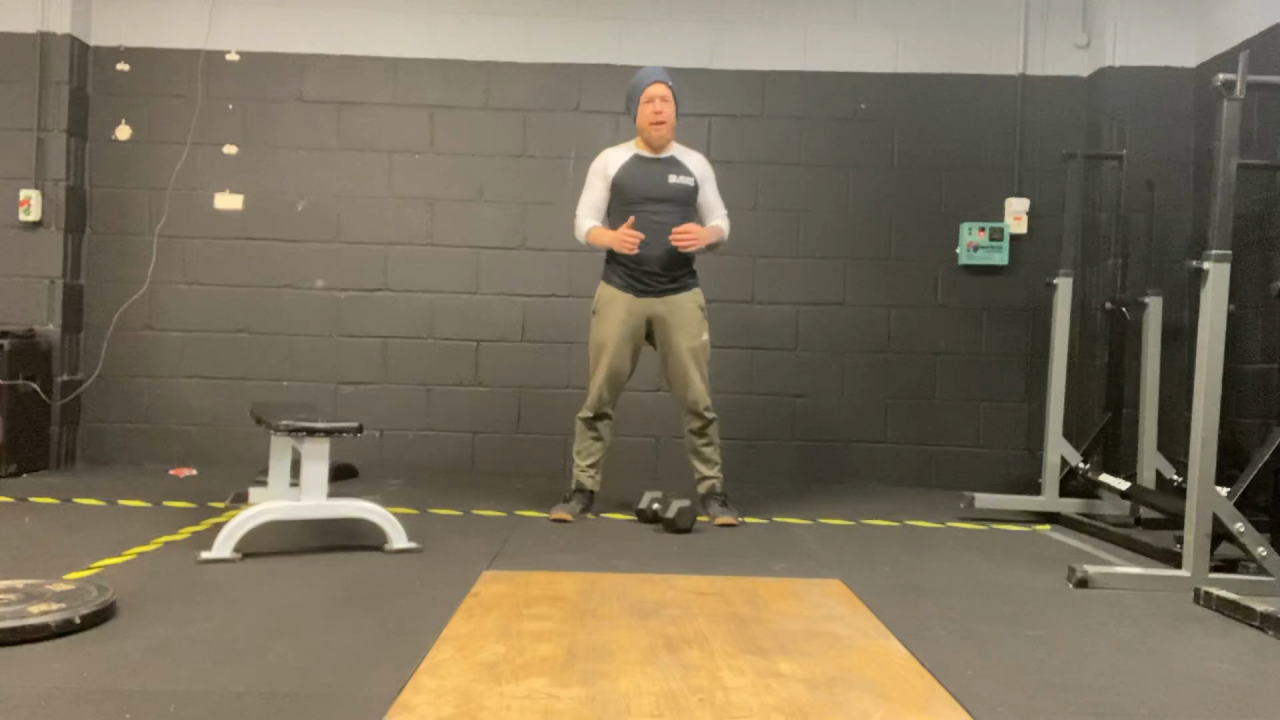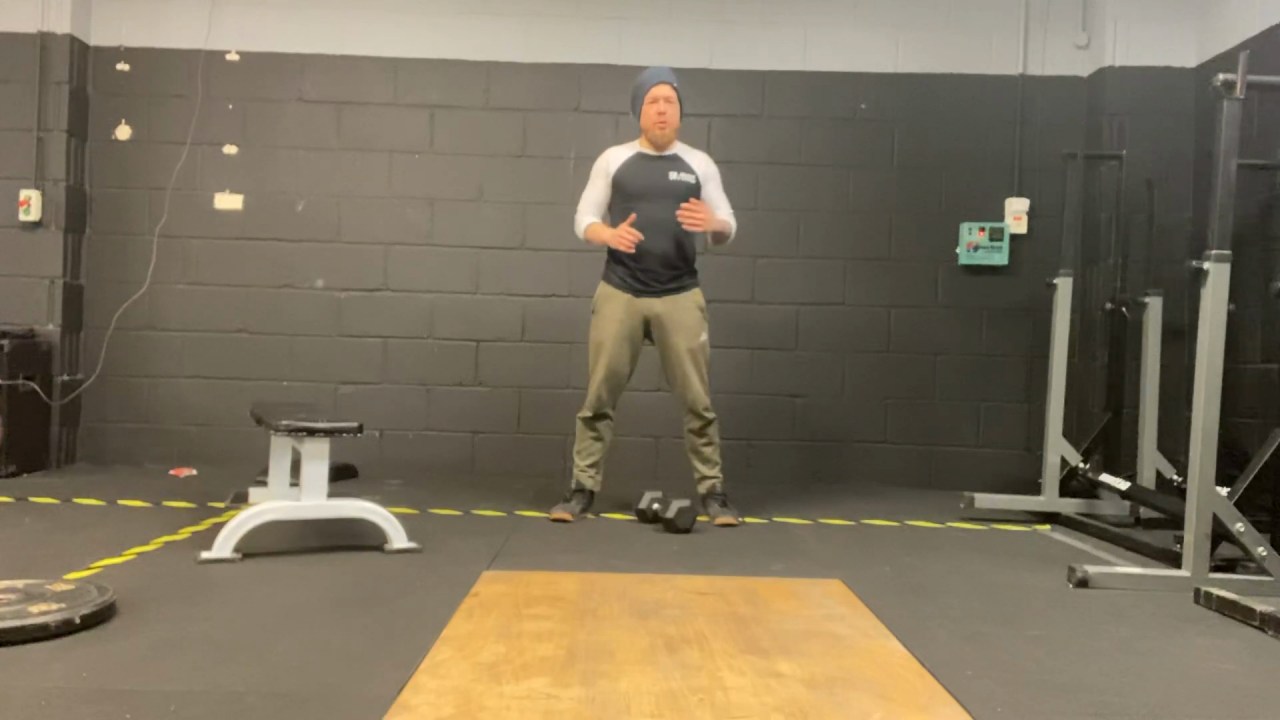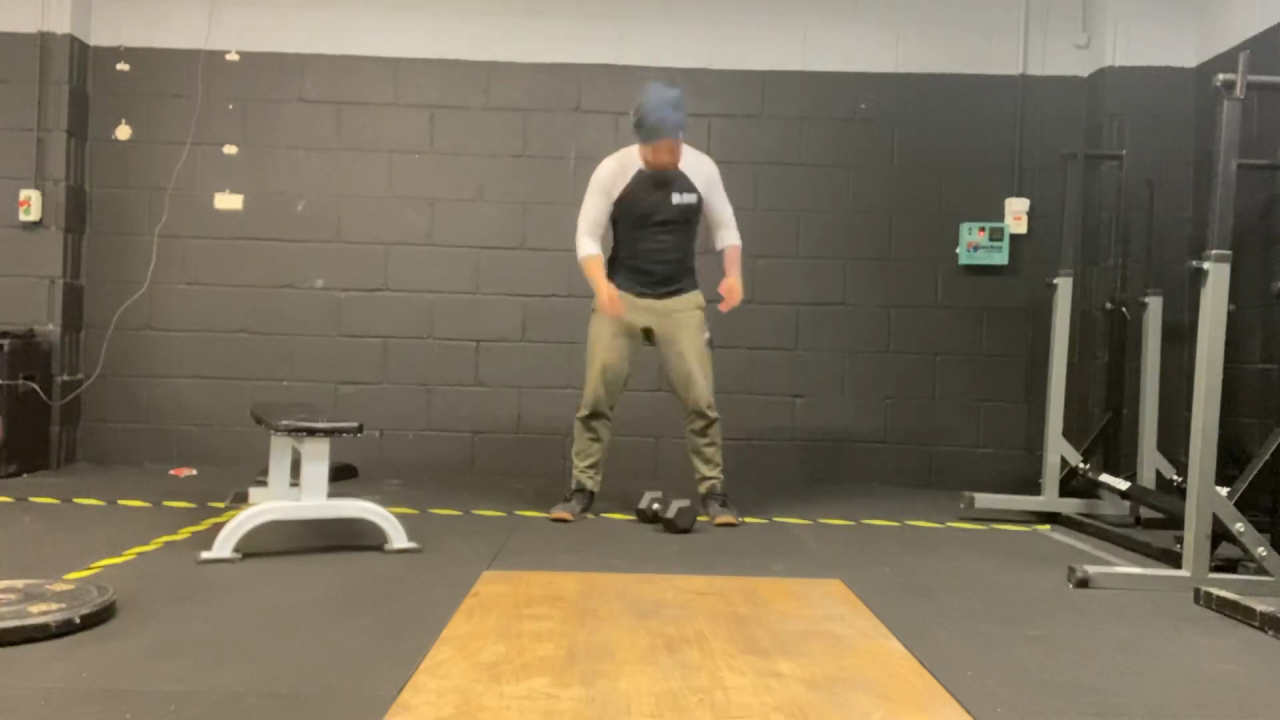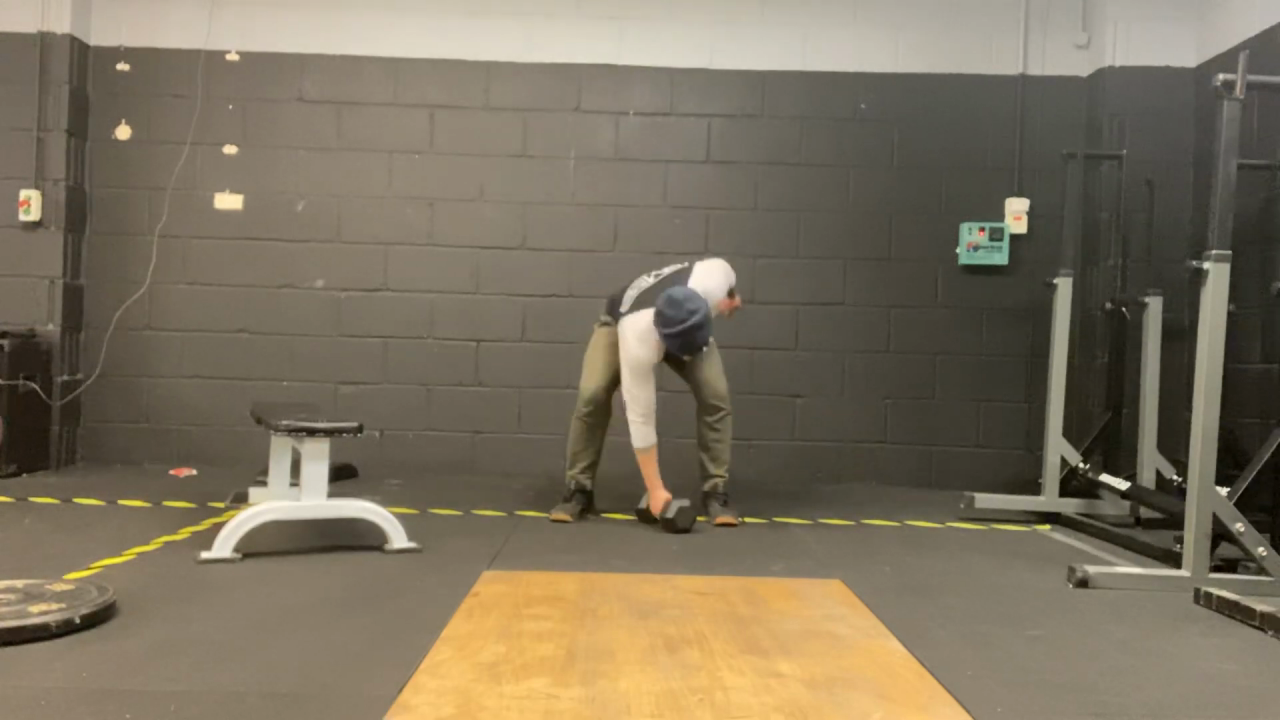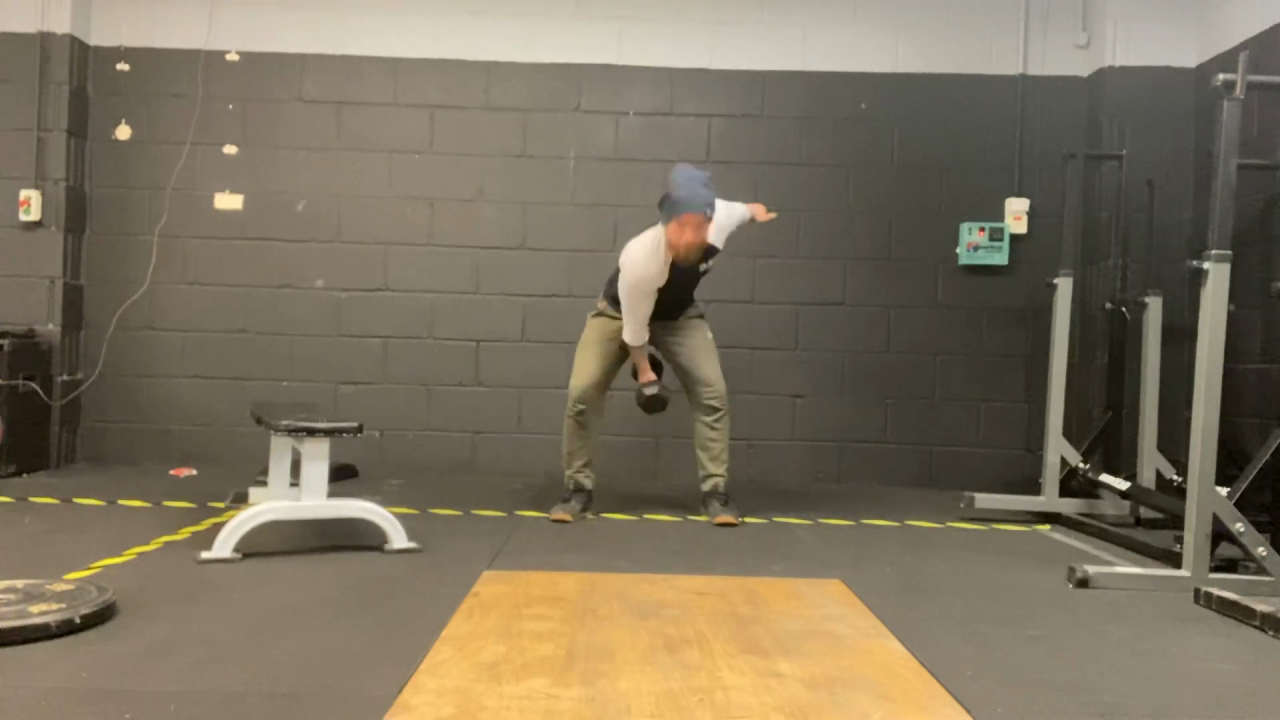
dt=0.7s
person 1, frame 1
left shoulder: (695, 164)
right shoulder: (609, 161)
left elbow: (720, 223)
right elbow: (583, 224)
left wrist: (705, 235)
right wrist: (611, 238)
left hip: (680, 296)
right hip: (619, 293)
left knee: (697, 400)
right knee: (599, 397)
left ankle: (712, 492)
right ankle: (582, 489)
person 1, frame 2
left shoulder: (700, 164)
right shoulder: (613, 159)
left elbow: (728, 227)
right elbow: (583, 220)
left wrist: (712, 223)
right wrist: (610, 234)
left hip: (680, 297)
right hip: (618, 294)
left knee: (697, 400)
right knee: (599, 397)
left ankle: (712, 491)
right ankle: (582, 488)
person 1, frame 3
left shoulder: (703, 169)
right shoulder: (613, 169)
left elbow: (725, 229)
right elbow: (587, 236)
left wrist: (733, 275)
right wrist: (601, 284)
left hip: (681, 302)
right hip: (619, 297)
left knee: (699, 398)
right knee: (598, 395)
left ankle: (713, 492)
right ankle: (582, 489)
person 1, frame 4
left shoulder: (711, 284)
right shoulder: (637, 339)
left elbow: (724, 269)
right elbow: (640, 419)
left wrist: (733, 295)
right wrist: (655, 489)
right hip: (618, 323)
left knee: (715, 396)
right knee: (593, 395)
left ankle: (715, 492)
right ankle: (579, 490)
person 1, frame 5
left shoulder: (718, 217)
right shoulder: (641, 258)
right elbow: (634, 324)
left wrist: (753, 210)
right wrist: (643, 367)
left hip: (680, 315)
right hip: (620, 315)
left knee: (711, 393)
right knee: (584, 392)
left ankle: (715, 493)
right ankle: (578, 489)
